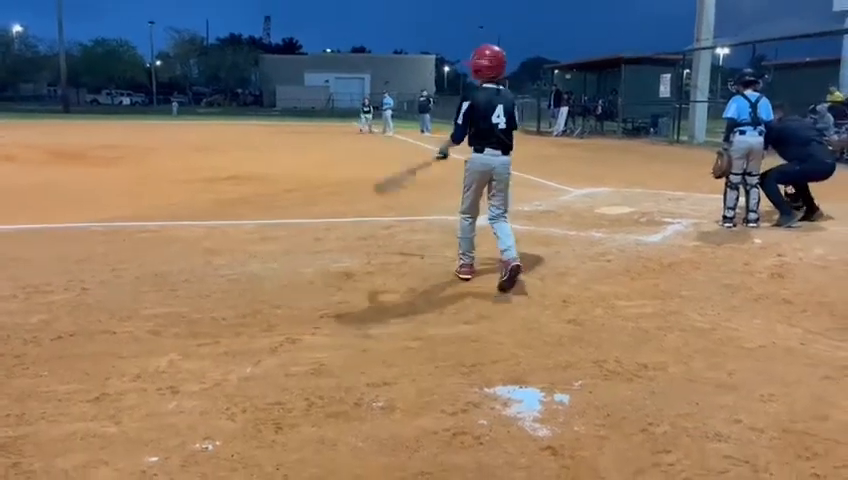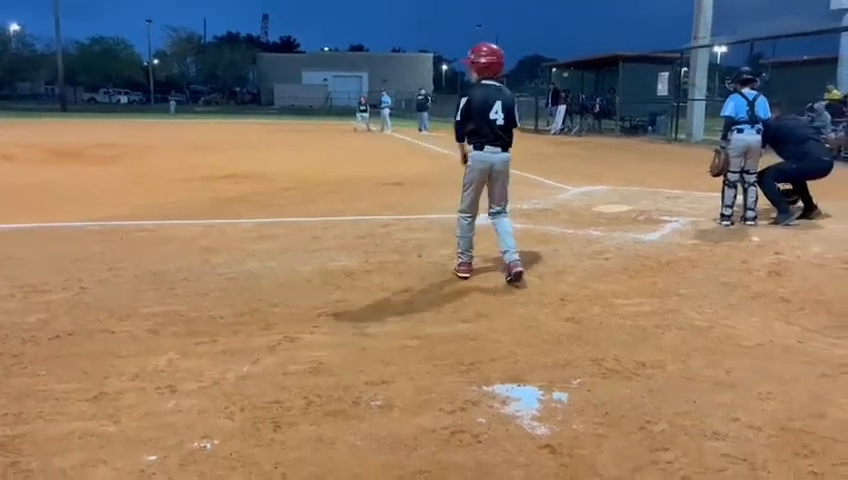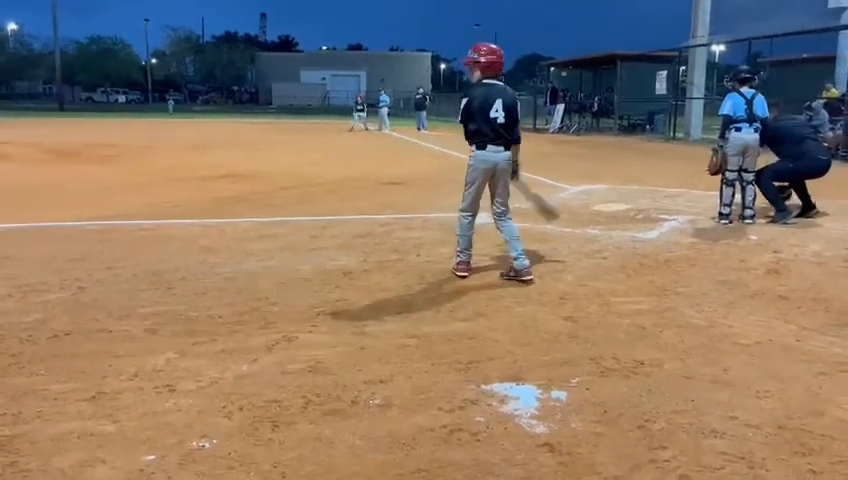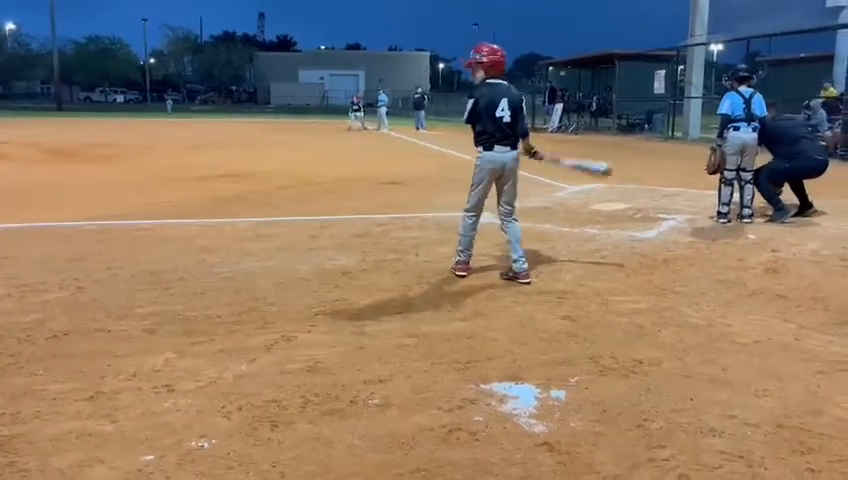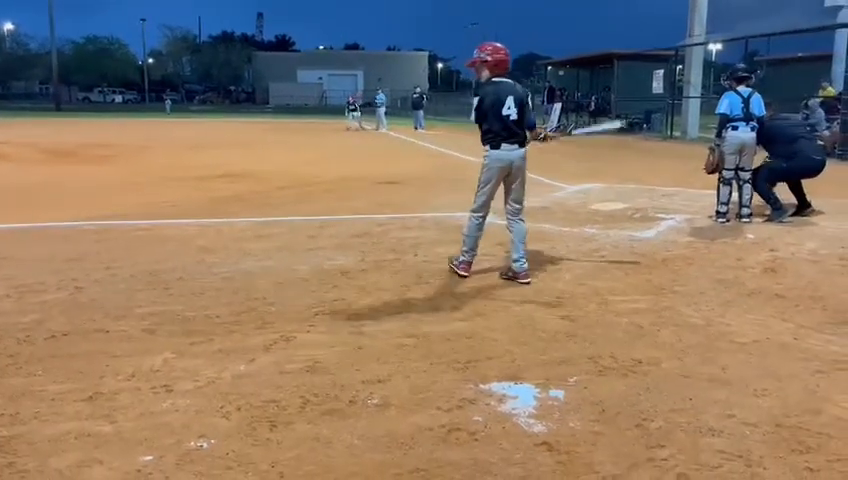
dt=0.1s
person 1, frame 1
left shoulder: (472, 97)
right shoulder: (509, 98)
left elbow: (459, 133)
right elbow: (512, 127)
left wrist: (444, 148)
left hip: (479, 158)
right hip: (503, 160)
left knee: (468, 213)
right knee: (498, 215)
left ankle: (466, 264)
right ankle: (510, 258)
person 1, frame 2
left shoulder: (470, 94)
right shoulder: (508, 96)
left elbow: (460, 130)
right elbow: (511, 130)
left wrist: (463, 153)
left hip: (478, 155)
right hip: (502, 156)
left knee: (467, 212)
right knee: (499, 212)
left ankle: (464, 263)
right ankle: (513, 261)
person 1, frame 3
left shoulder: (471, 94)
right shoulder: (510, 95)
left elbow: (467, 129)
right elbow: (516, 132)
right wrist: (516, 162)
left hip: (481, 155)
right hip: (505, 156)
left knee: (468, 210)
right knee: (502, 212)
left ankle: (463, 261)
right ankle: (521, 265)
person 1, frame 4
left shoulder: (477, 93)
right shoulder: (515, 93)
left elbow: (474, 125)
right elbow: (522, 128)
right wrist: (530, 150)
left hip: (488, 156)
right hip: (511, 155)
left knee: (473, 210)
right knee: (508, 213)
left ankle: (462, 262)
right ankle: (520, 267)
person 1, frame 5
left shoulder: (483, 92)
right shoulder: (519, 91)
left elbow: (480, 123)
right elbow: (530, 124)
left hip: (495, 155)
right hip: (518, 154)
left knee: (479, 210)
right knee: (515, 212)
left ankle: (464, 261)
right ankle: (519, 267)
person 2, frame 1
left shoulder: (736, 100)
right shoulder: (763, 100)
left elbow: (731, 123)
left wrist: (725, 142)
right wrist: (765, 146)
left hip: (740, 139)
right hip: (758, 140)
left knee: (733, 178)
right knee: (753, 179)
left ankle: (729, 217)
right ankle: (752, 217)
person 2, frame 2
left shoulder: (734, 98)
right shoulder: (761, 99)
left elbow: (728, 121)
left wrist: (723, 140)
right wrist: (762, 144)
left hip: (737, 137)
right hip: (755, 138)
left knee: (731, 176)
right knee: (751, 177)
left ankle: (726, 215)
right ankle: (750, 215)
person 2, frame 3
left shoulder: (732, 96)
right shoulder: (759, 97)
left elbow: (726, 120)
right elbow: (764, 121)
left wrist: (721, 139)
right wrist: (760, 142)
left hip: (735, 136)
right hip: (753, 136)
left knee: (729, 175)
right knee: (749, 176)
left ankle: (725, 213)
right ankle: (748, 213)
person 2, frame 4
left shoulder: (730, 96)
right shoulder: (757, 96)
left elbow: (725, 119)
right elbow: (762, 121)
left wrist: (719, 138)
right wrist: (759, 142)
left hip: (733, 135)
right hip: (752, 136)
left knee: (728, 174)
right knee: (747, 175)
left ankle: (723, 212)
right ankle: (746, 213)
person 2, frame 5
left shoulder: (728, 95)
right shoulder: (756, 96)
left elbow: (723, 119)
right elbow: (761, 120)
left wrist: (717, 138)
right wrist: (757, 141)
left hip: (732, 134)
right hip: (750, 135)
left knee: (726, 174)
right knee: (746, 174)
left ankle: (722, 212)
right ankle: (745, 212)
person 3, frame 1
left shoulder: (774, 127)
right shoulder: (801, 122)
left hip: (815, 164)
right hip: (829, 163)
left knee: (767, 178)
right knee: (795, 174)
left ankle: (787, 215)
right ankle: (812, 209)
person 3, frame 2
left shoulder: (771, 125)
right shoulder: (799, 121)
left hip: (812, 161)
right hip: (826, 161)
left knee: (765, 177)
right knee: (793, 170)
left ankle: (784, 213)
right ankle: (810, 208)
person 3, frame 3
left shoulder: (769, 126)
right shoulder: (797, 120)
left hip: (810, 161)
right hip: (825, 160)
left knee: (762, 176)
right knee: (792, 171)
left ankle: (782, 211)
right ankle: (809, 207)
person 3, frame 4
left shoulder: (766, 126)
right shoulder: (795, 121)
left hip: (806, 161)
right hip: (821, 161)
left knee: (760, 175)
right knee: (789, 167)
left ankle: (780, 210)
right ankle: (806, 206)
person 3, frame 5
left shoulder: (764, 126)
right shoulder: (794, 121)
left hip: (805, 160)
right hip: (819, 159)
left knee: (757, 176)
right knee: (787, 170)
left ankle: (778, 211)
right ankle: (804, 206)
